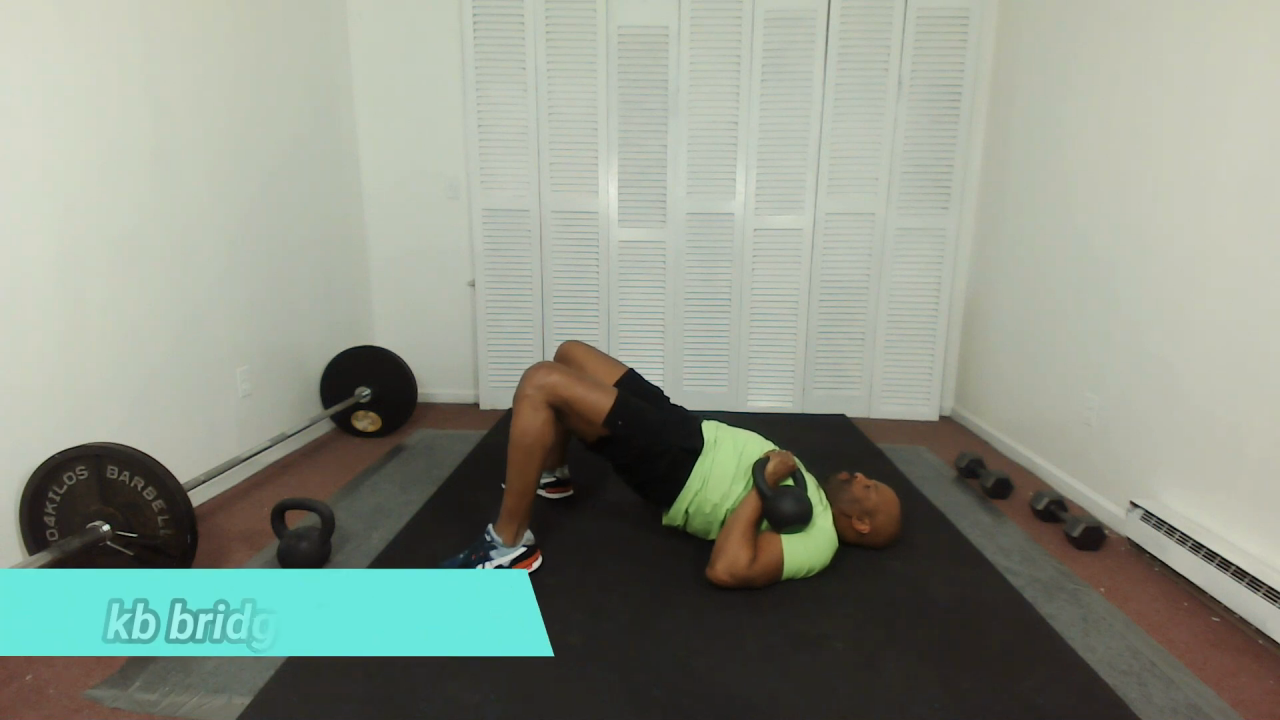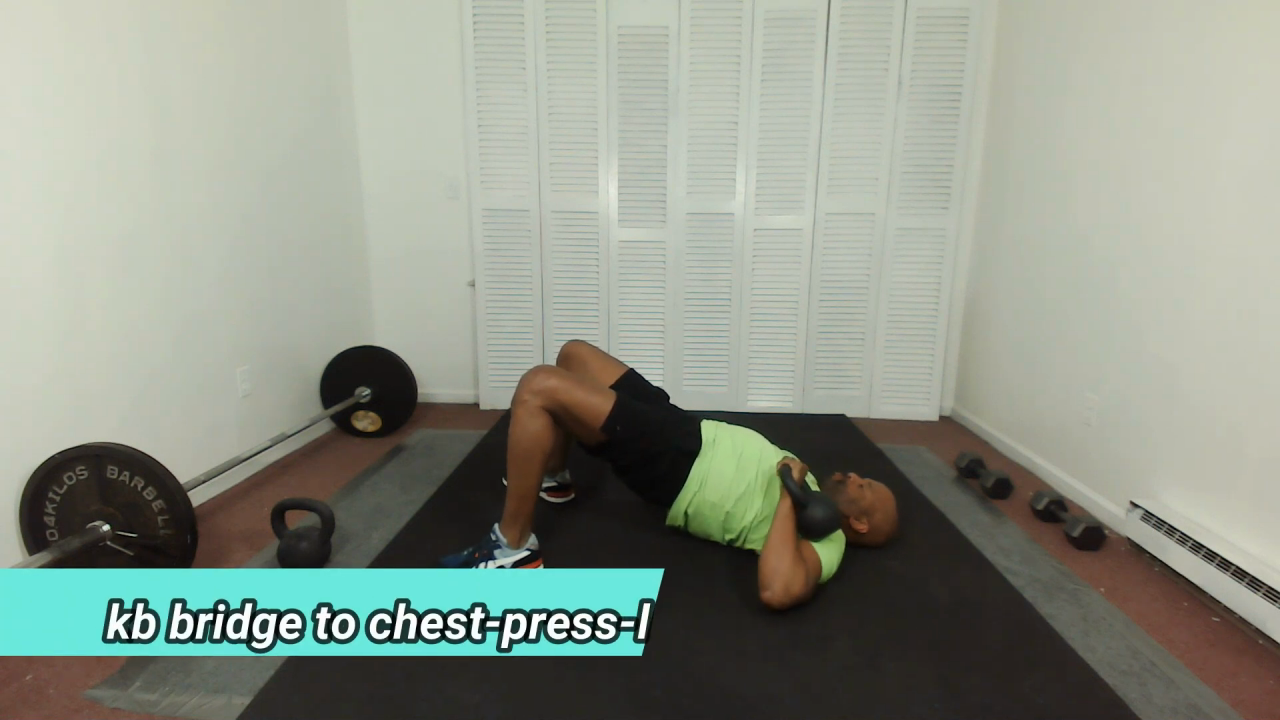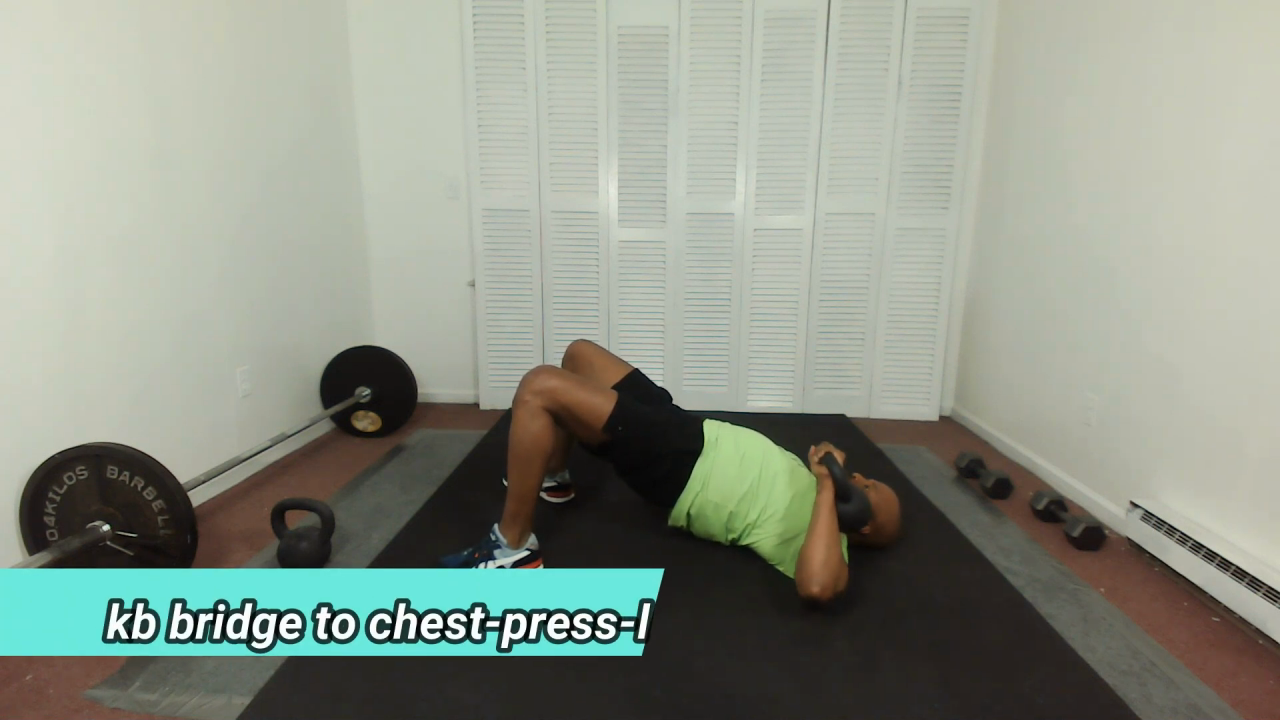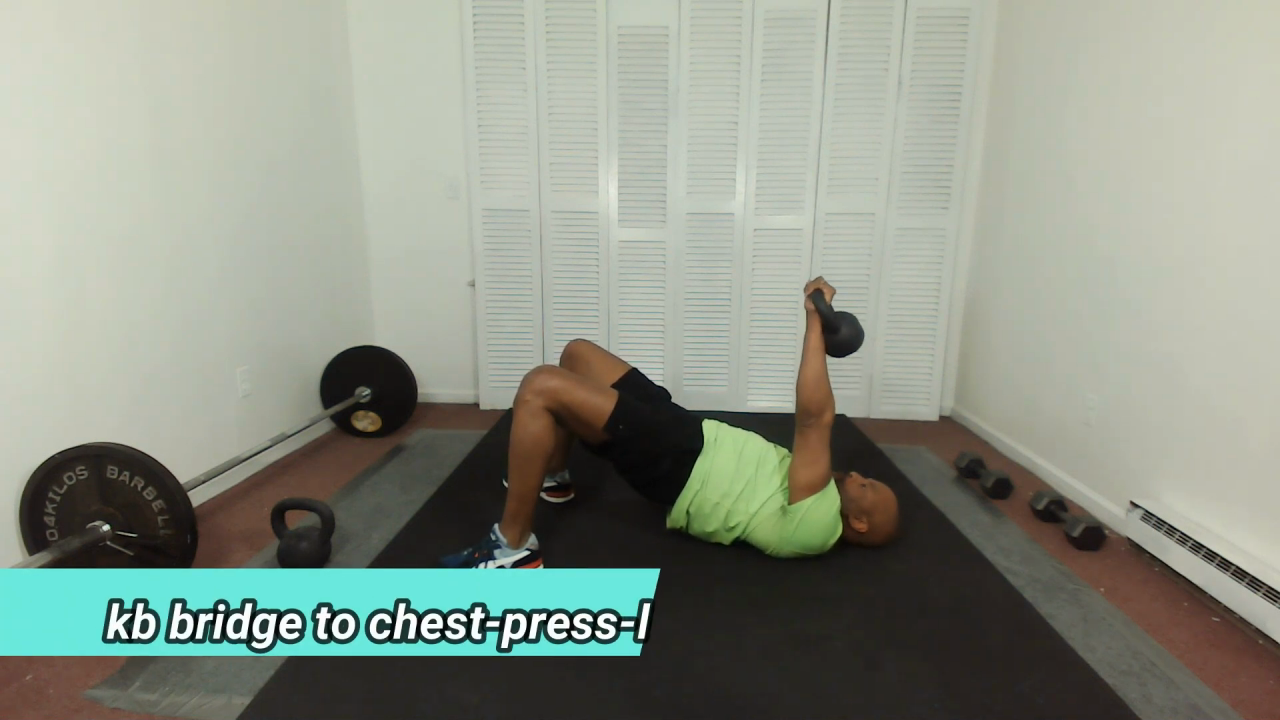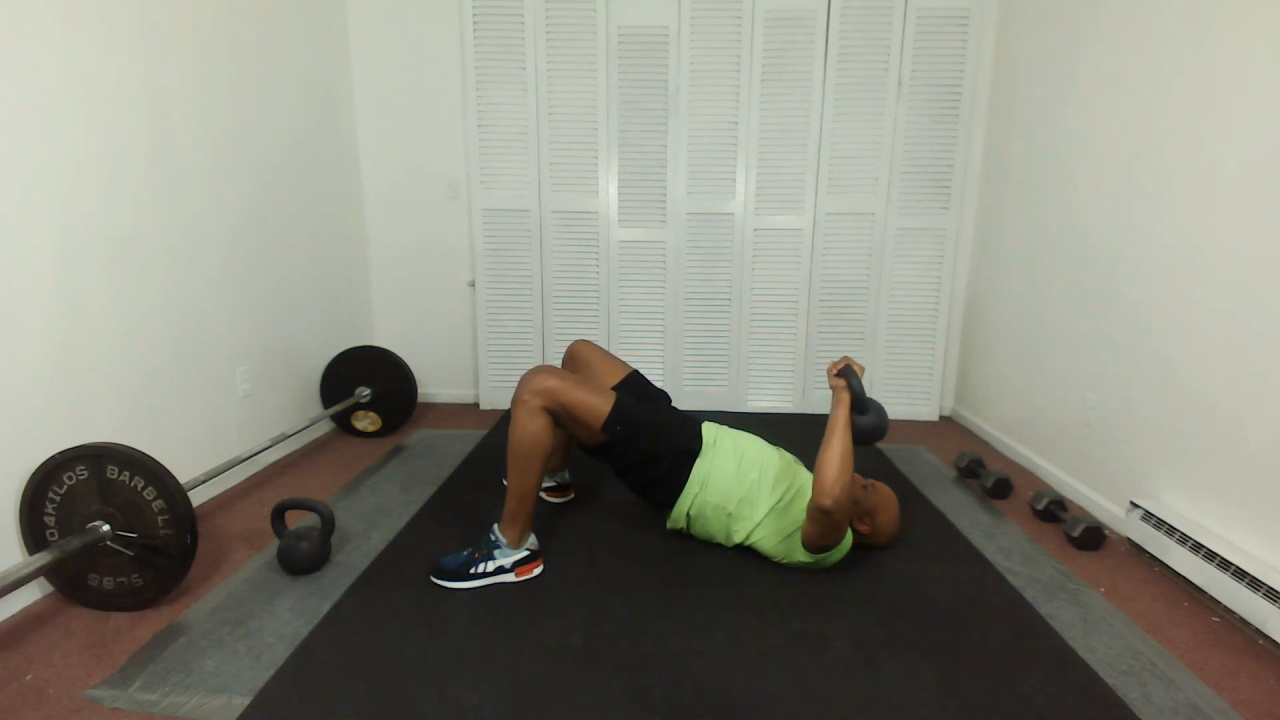
dt=1s
person 1, frame 1
left shoulder: (816, 541)
right shoulder: (813, 493)
left elbow: (725, 569)
left wrist: (764, 484)
left hip: (673, 464)
right hip: (691, 435)
left knee: (541, 382)
right knee: (570, 354)
left ankle: (510, 543)
right ankle: (551, 475)
person 1, frame 2
left shoulder: (825, 543)
right shoulder: (813, 494)
left elbow: (777, 590)
left wrist: (786, 494)
left hip: (673, 465)
right hip: (687, 433)
left knee: (538, 387)
right knee: (573, 353)
left ankle: (513, 545)
right ankle: (552, 478)
person 1, frame 3
left shoulder: (824, 532)
right shoulder: (811, 493)
left elbow: (817, 586)
left wrist: (827, 486)
left hip: (675, 466)
right hip: (690, 432)
left knee: (538, 388)
right knee: (580, 353)
left ankle: (513, 545)
right ankle: (552, 477)
person 1, frame 4
left shoulder: (818, 522)
right shoulder: (824, 507)
left elbow: (815, 416)
left wrist: (815, 320)
left hip: (675, 466)
right hip: (687, 434)
left knee: (540, 388)
right knee: (578, 352)
left ankle: (513, 546)
right ankle: (552, 477)
person 1, frame 5
left shoulder: (828, 541)
right shoulder: (809, 494)
left elbow: (828, 499)
left wrist: (842, 397)
left hip: (676, 468)
right hip: (690, 438)
left knee: (538, 388)
right knee: (580, 354)
left ankle: (513, 548)
right ankle: (552, 478)
